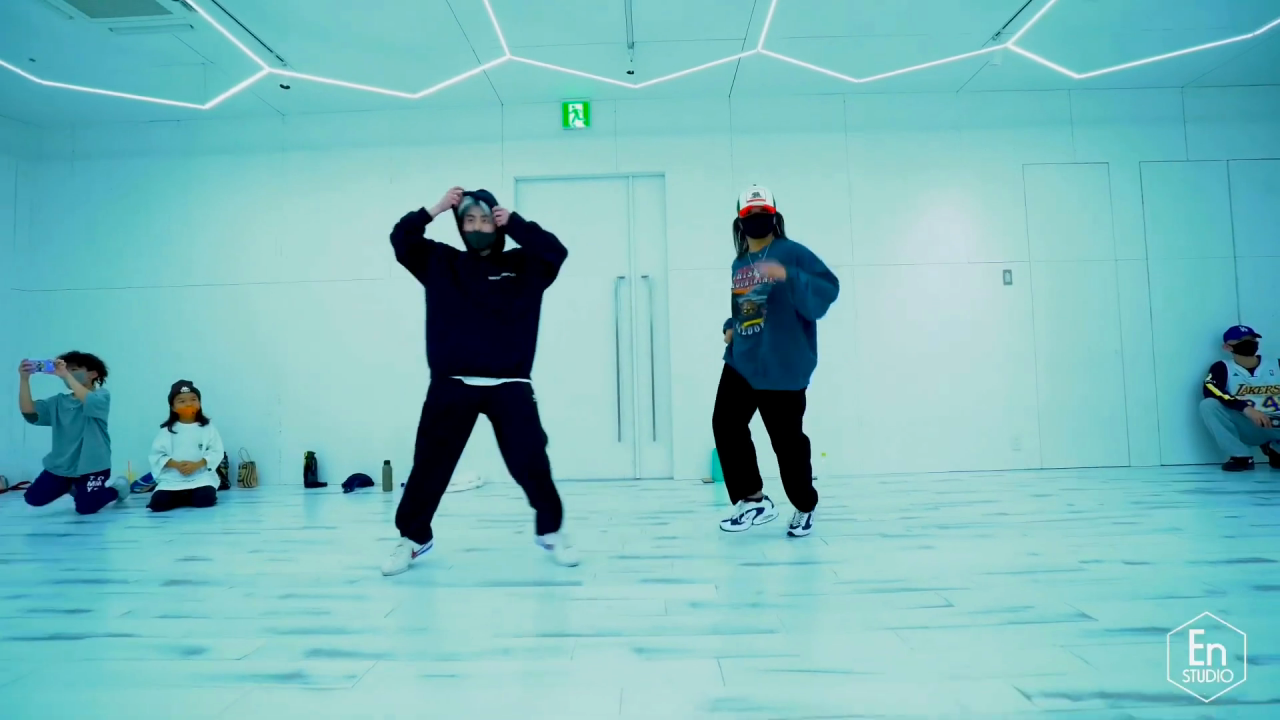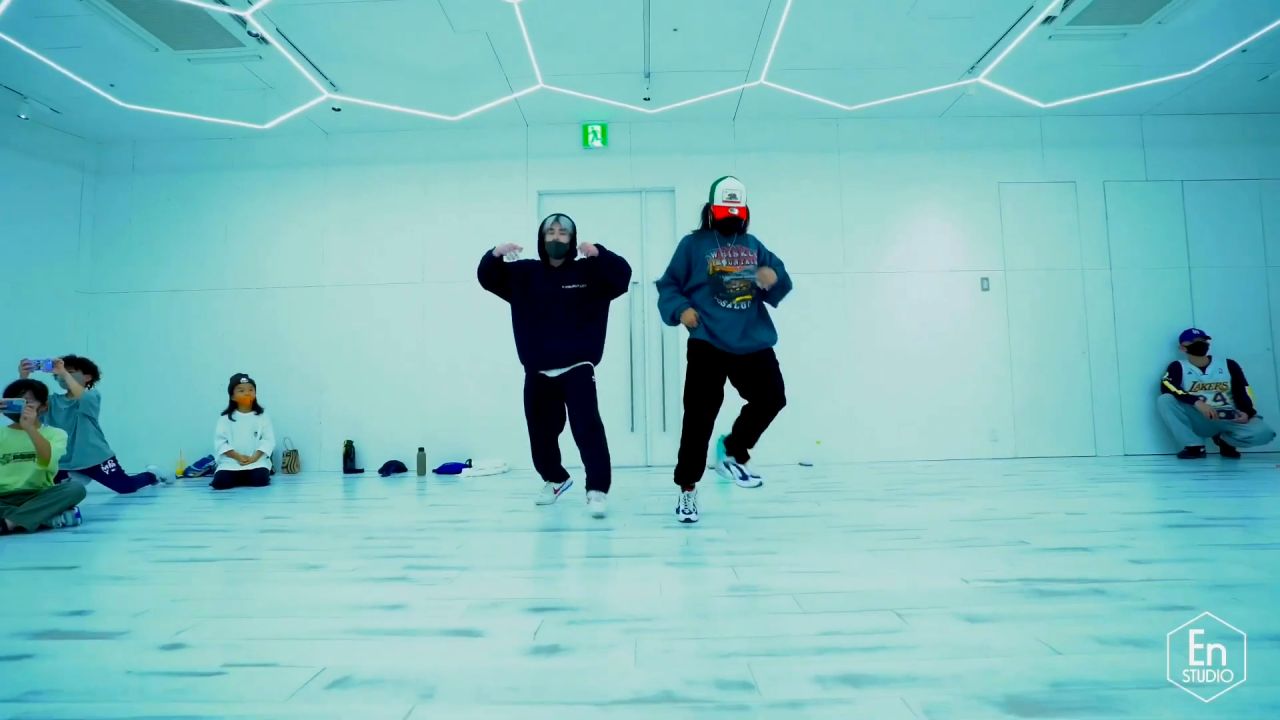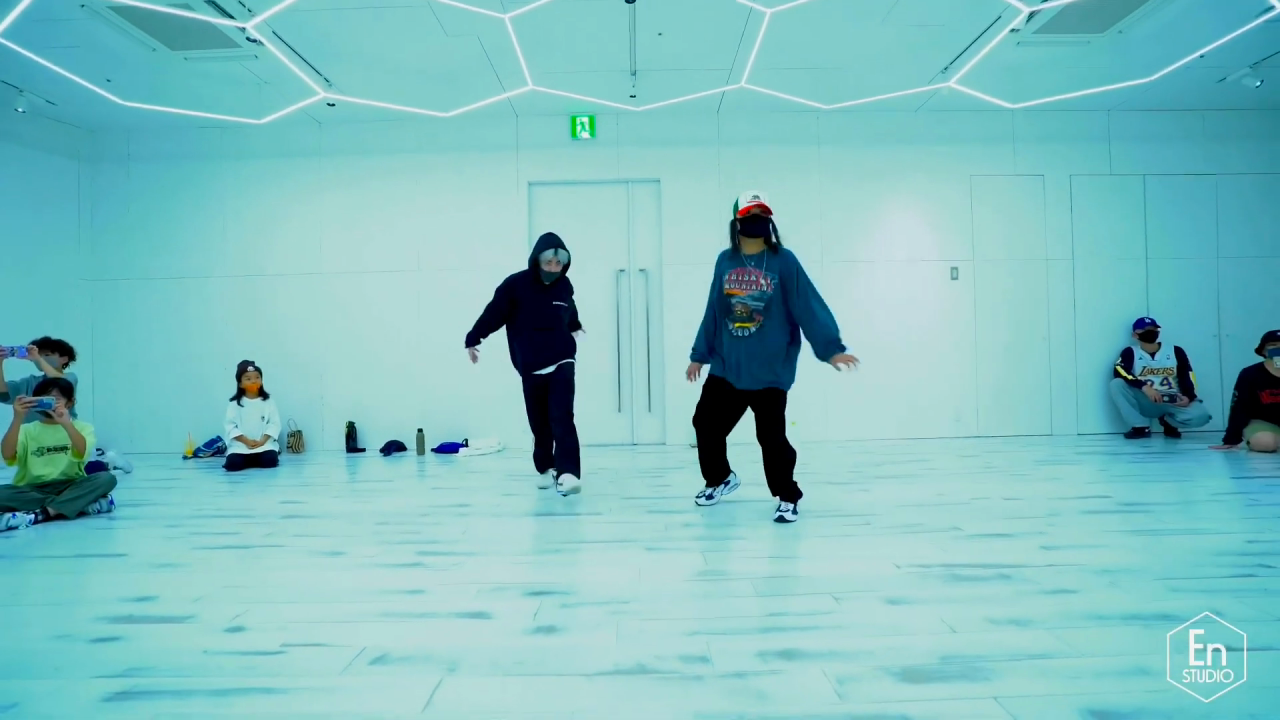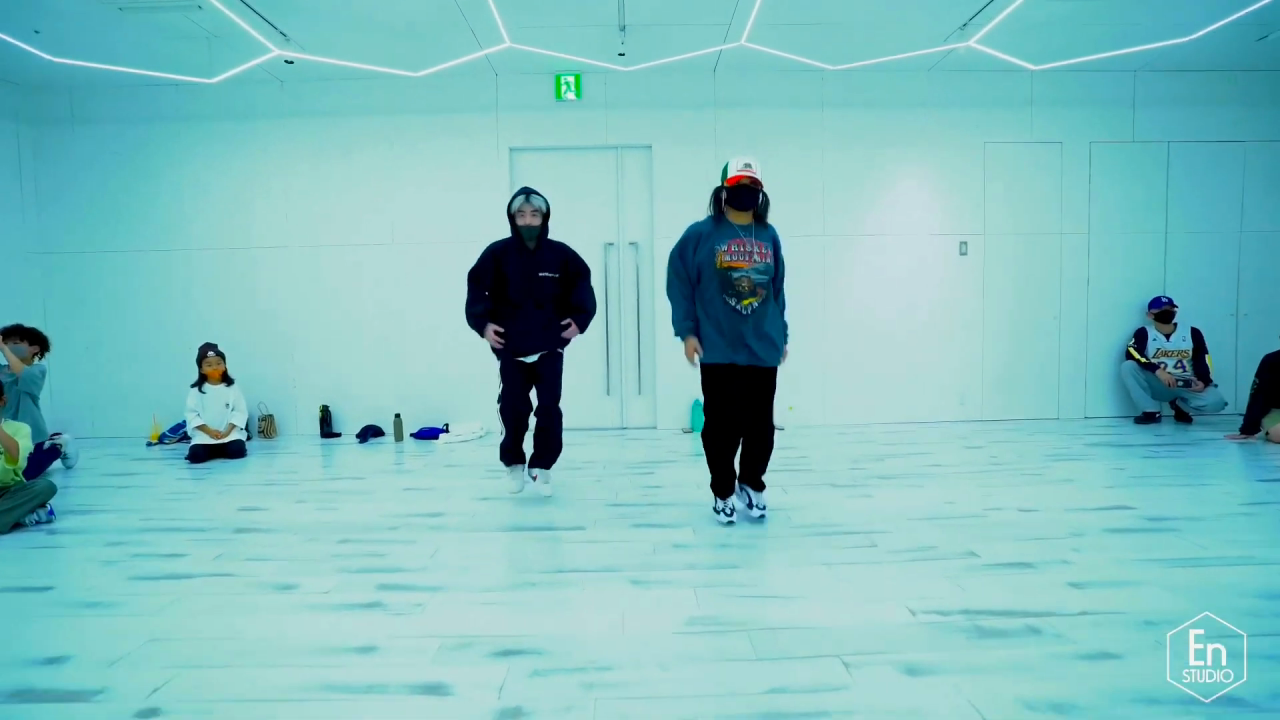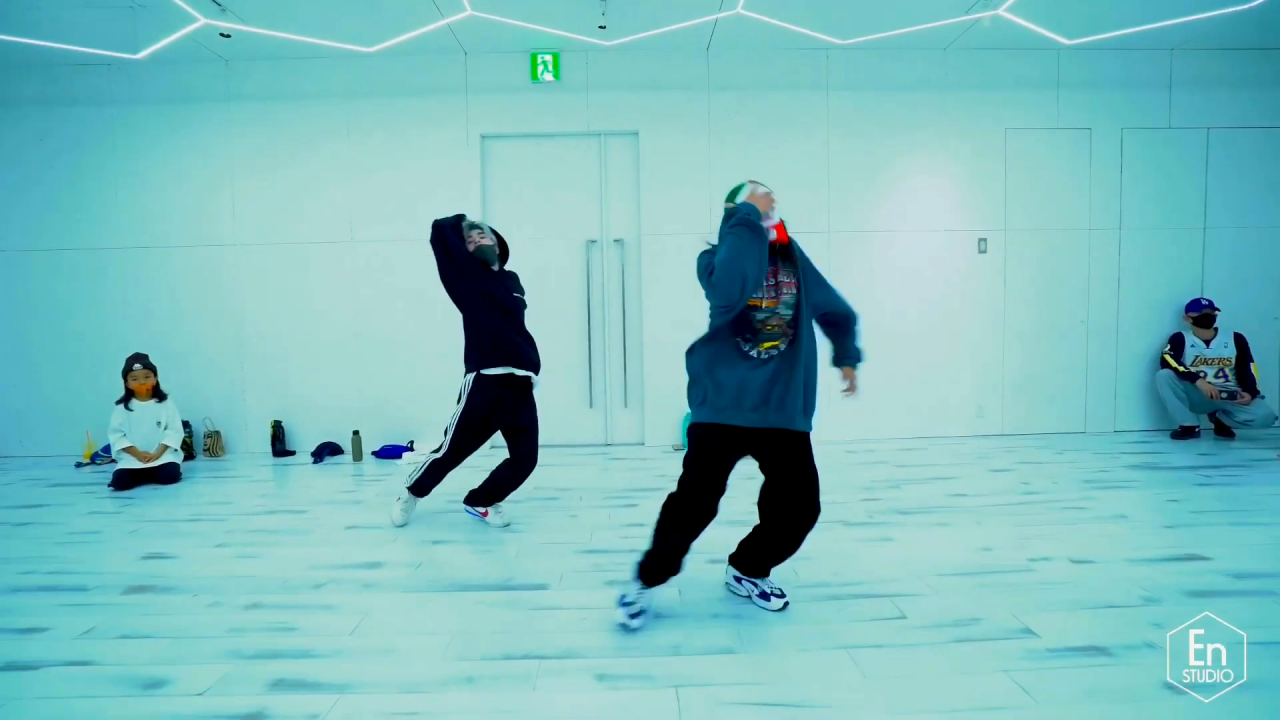
dt=0.7s
person 1, frame 1
left shoulder: (791, 253)
right shoulder: (740, 264)
left elbow: (826, 289)
left wrist: (787, 277)
right wrist: (732, 326)
left hip: (783, 367)
right hip: (740, 363)
left knee: (786, 439)
right knee: (726, 425)
left ankle: (805, 506)
right ankle: (753, 499)
person 1, frame 2
left shoulder: (753, 245)
right shoulder: (693, 244)
left elbow: (779, 287)
right elbow: (668, 286)
left wrist: (774, 278)
right wrist: (680, 310)
left hip: (753, 340)
right hip: (708, 341)
left knee: (771, 393)
right knee: (700, 413)
left ankle: (733, 452)
right ankle: (687, 488)
person 1, frame 3
left shoulder: (783, 261)
right shoulder: (725, 261)
left elbow: (809, 307)
right elbow: (714, 312)
left wrist: (831, 348)
right wrist: (699, 354)
left hip: (770, 368)
right hip: (728, 366)
left knee: (770, 434)
right knee: (707, 425)
right ankle: (718, 479)
person 1, frame 4
left shoulder: (768, 235)
right shoulder: (701, 234)
right elbow: (679, 281)
left wrist: (780, 331)
right wrist: (686, 330)
left hip: (762, 347)
right hip: (718, 347)
left knee: (761, 424)
right knee: (722, 422)
left ankle: (751, 486)
right ankle: (723, 493)
person 1, frame 5
left shoulder: (791, 257)
right shoulder: (716, 259)
left elbow: (822, 305)
right elbow: (732, 291)
left wrist: (847, 356)
right wrist: (747, 222)
left hip: (784, 413)
right hip: (722, 408)
left knee: (798, 511)
right knee: (695, 505)
left ankle: (747, 573)
right ankle: (648, 578)
person 2, frame 1
left shoulder: (521, 265)
right shoulder: (442, 263)
left elbow: (555, 254)
right elbow: (402, 240)
left wrist: (514, 222)
right wrist: (436, 210)
left hip: (508, 382)
right hip: (453, 383)
left knee: (530, 455)
right knee: (431, 458)
left ankle: (550, 529)
right ankle: (414, 536)
person 2, frame 2
left shoulder: (588, 271)
right shoulder: (524, 274)
left elbow: (622, 272)
right elbow: (488, 277)
left wrist: (597, 253)
right wrist: (496, 254)
left hip: (577, 366)
right hip: (539, 370)
left knee: (587, 424)
right knee: (542, 432)
left ankle: (597, 489)
right ankle: (555, 480)
person 2, frame 3
left shoulder: (564, 284)
right shoulder: (515, 285)
right elbow: (493, 315)
left wrist: (575, 327)
right wrist: (473, 340)
left hip: (562, 362)
right hip: (530, 365)
left knee: (562, 417)
right knee: (540, 420)
person 2, frame 4
left shoulder: (559, 254)
right shoulder: (498, 253)
left elbow: (582, 285)
right elbow: (476, 288)
left wrist: (580, 318)
right wrist: (482, 322)
left hip: (549, 346)
right hip: (512, 347)
left knee: (549, 406)
right knee: (513, 406)
left ankle: (540, 466)
right ankle: (514, 462)
person 2, frame 5
left shoulder: (510, 281)
right shoulder: (465, 274)
right elbow: (442, 231)
right wrist: (460, 224)
left hip: (519, 381)
right hip: (484, 377)
left knee: (524, 458)
right knee: (455, 448)
left ankle: (482, 501)
right ankle: (411, 492)
